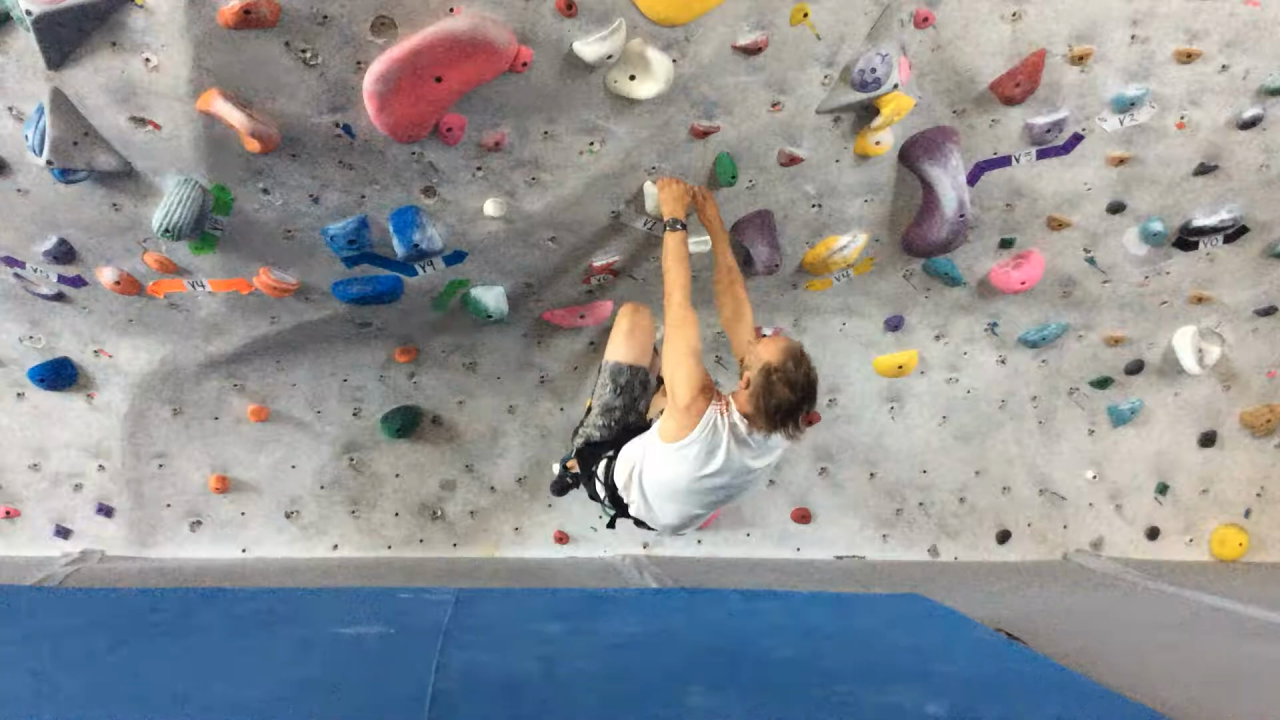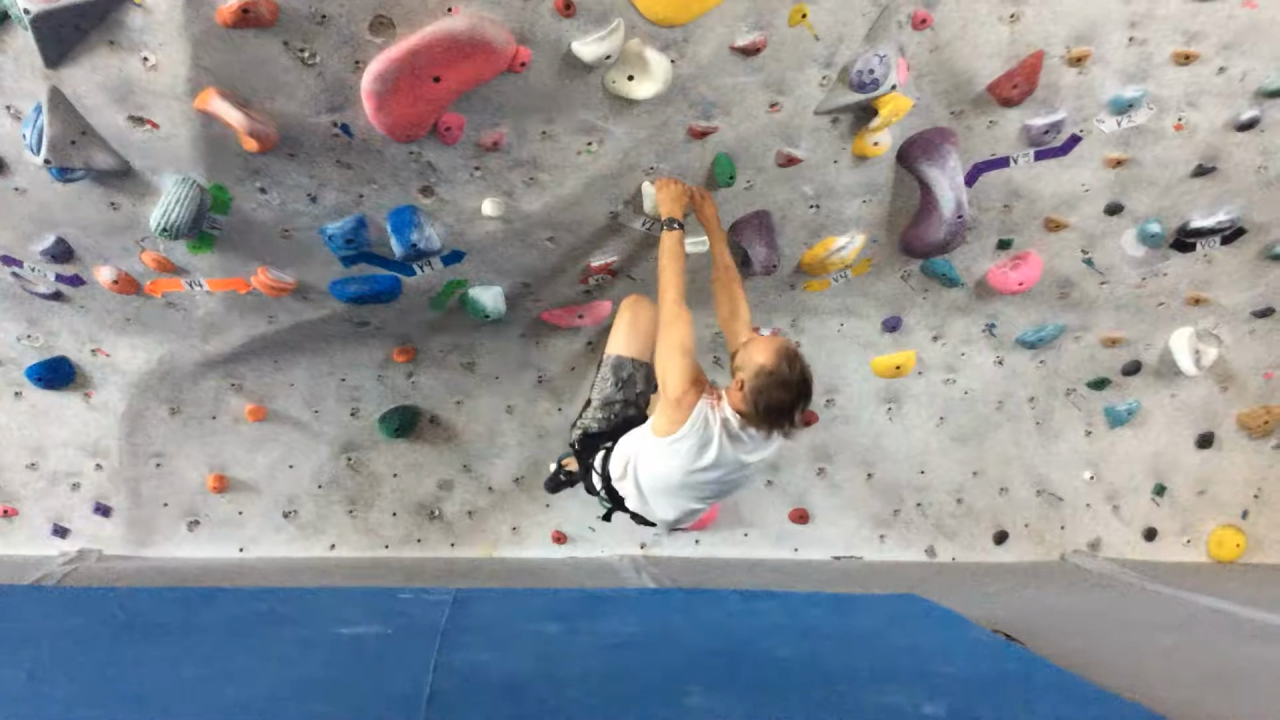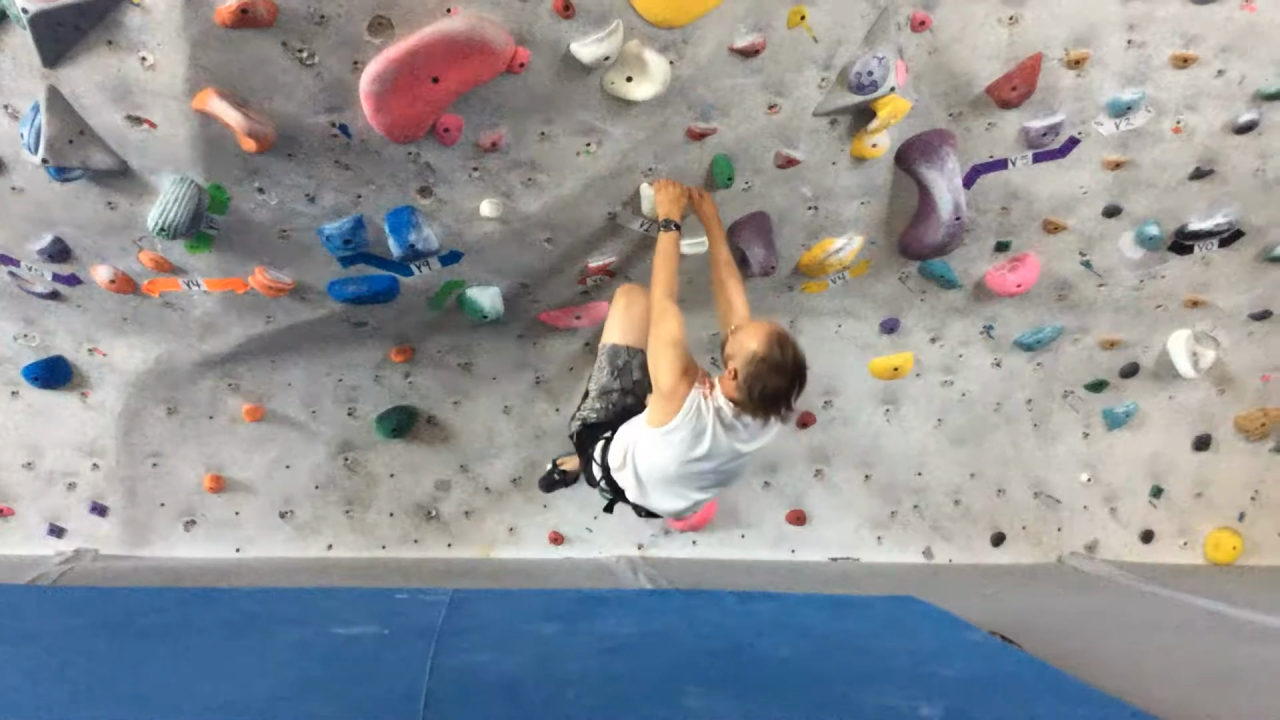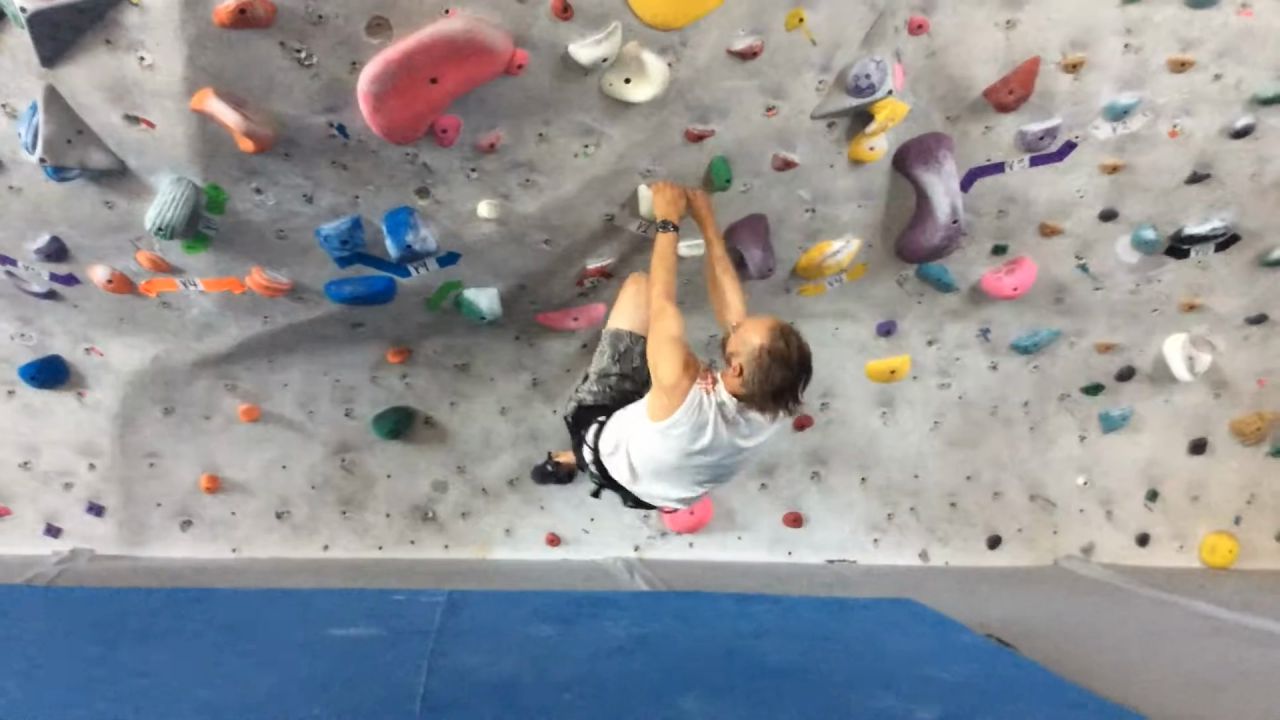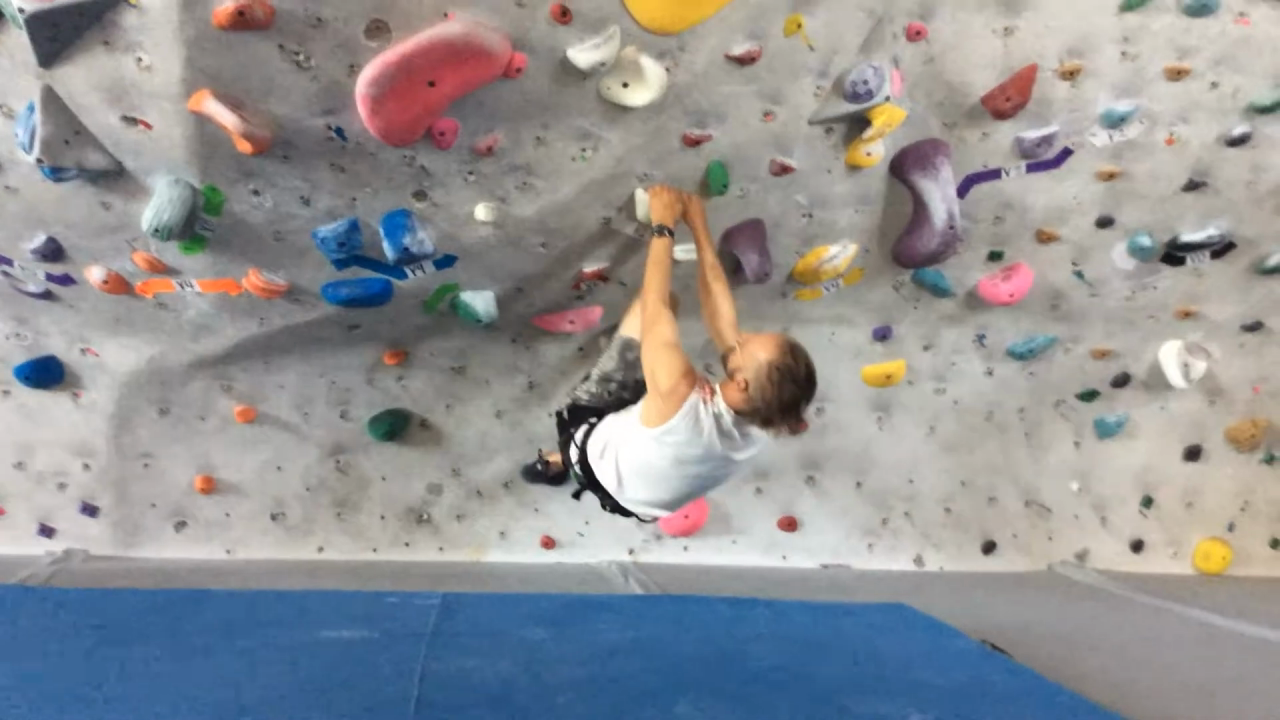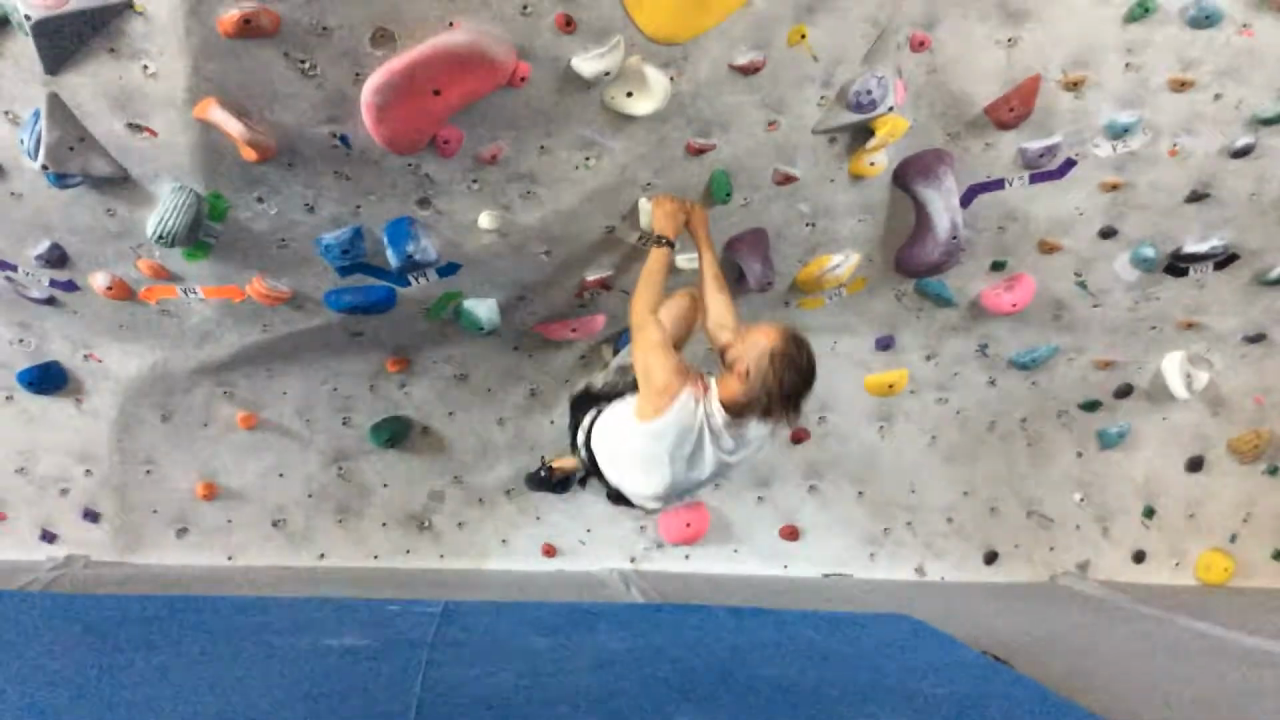
dt=0.2s
person 1, frame 1
left shoulder: (696, 408)
right shoulder: (780, 428)
left elbow: (678, 305)
right elbow: (736, 313)
left wrist: (675, 218)
right wrist: (715, 228)
left hip: (615, 480)
person 1, frame 2
left shoulder: (687, 403)
right shoulder: (775, 419)
left elbow: (673, 303)
right elbow: (734, 314)
left wrist: (673, 219)
right wrist: (713, 227)
left hip: (611, 473)
person 1, frame 3
left shoulder: (680, 394)
right shoulder: (771, 410)
left elbow: (664, 301)
right elbow: (734, 306)
left wrist: (670, 220)
right wrist: (713, 224)
left hip: (610, 461)
right ankle: (575, 465)
person 1, frame 4
left shoulder: (681, 388)
right shoulder: (772, 409)
left elbow: (662, 301)
right elbow: (732, 307)
left wrist: (668, 221)
right wrist: (707, 223)
left hip: (605, 443)
right ankle: (570, 460)
person 1, frame 5
left shoulder: (678, 395)
right shoulder: (763, 424)
left elbow: (656, 308)
right elbow: (722, 318)
left wrist: (663, 226)
right wrist: (699, 228)
left hip: (594, 453)
person 1, frame 6
left shoulder: (674, 392)
right shoulder: (760, 421)
left elbow: (642, 315)
right elbow: (722, 326)
left wrist: (663, 237)
right wrist: (701, 238)
left hip: (600, 435)
right ankle: (561, 468)
